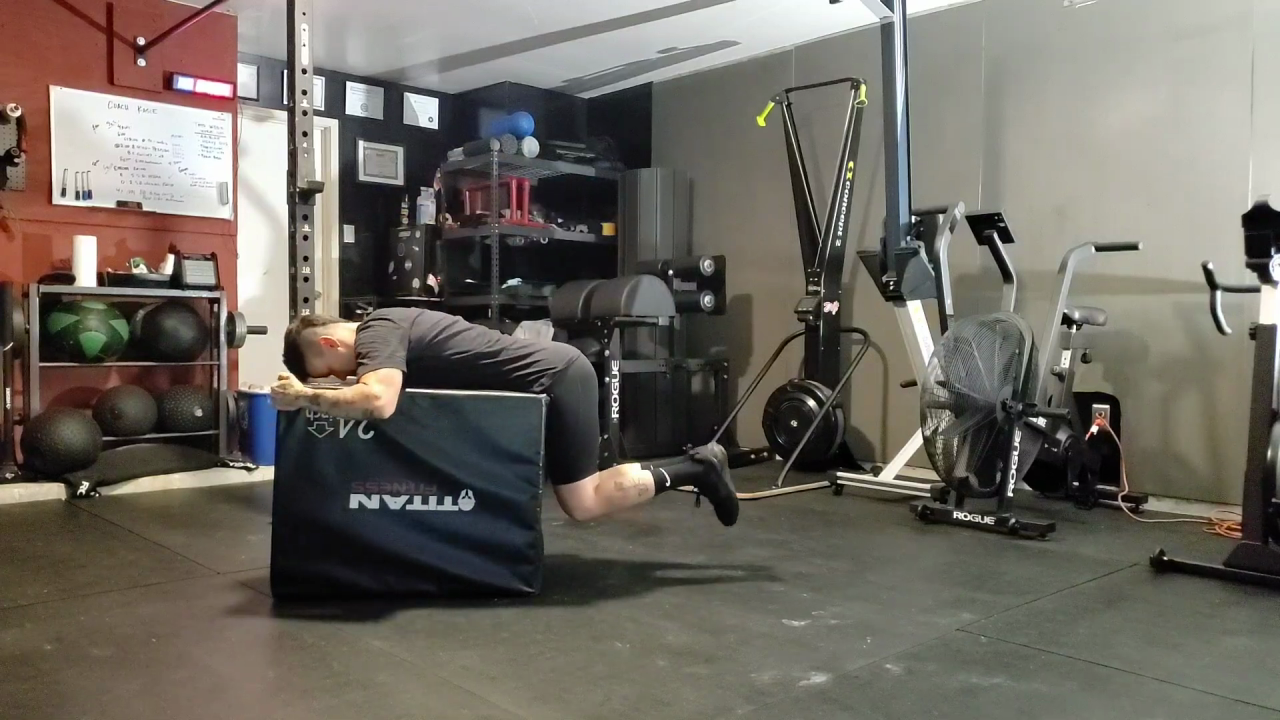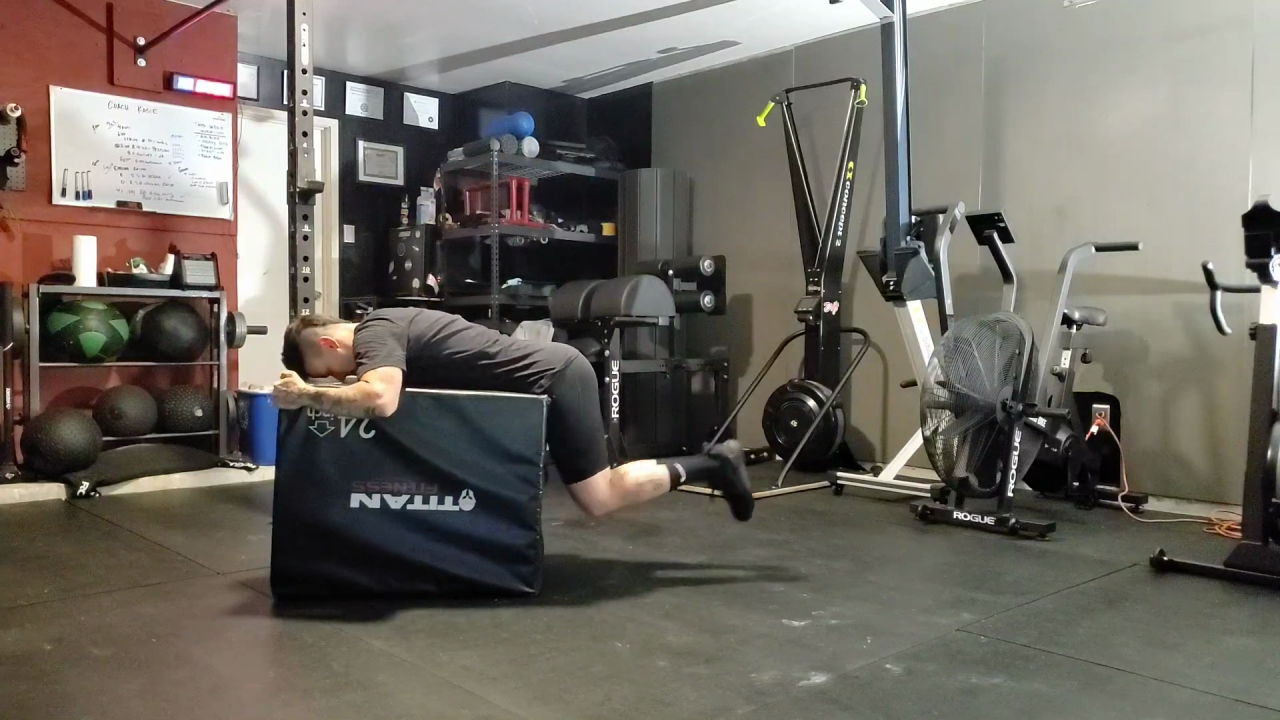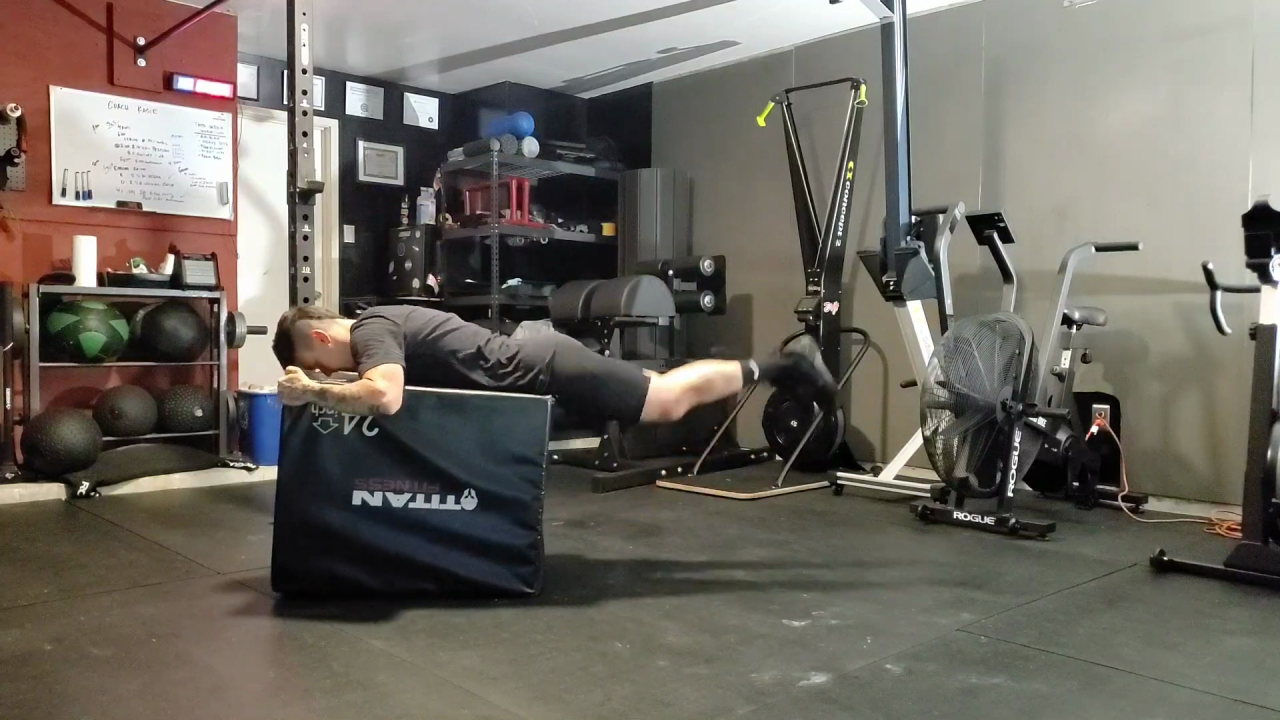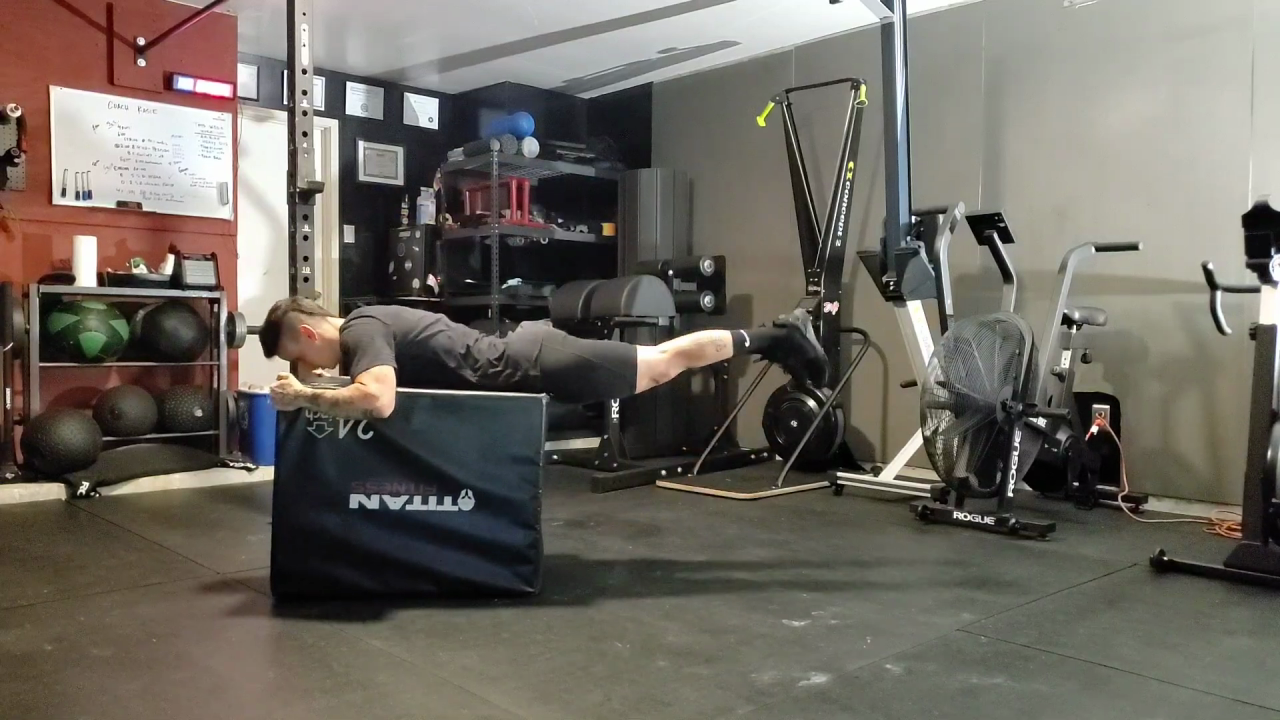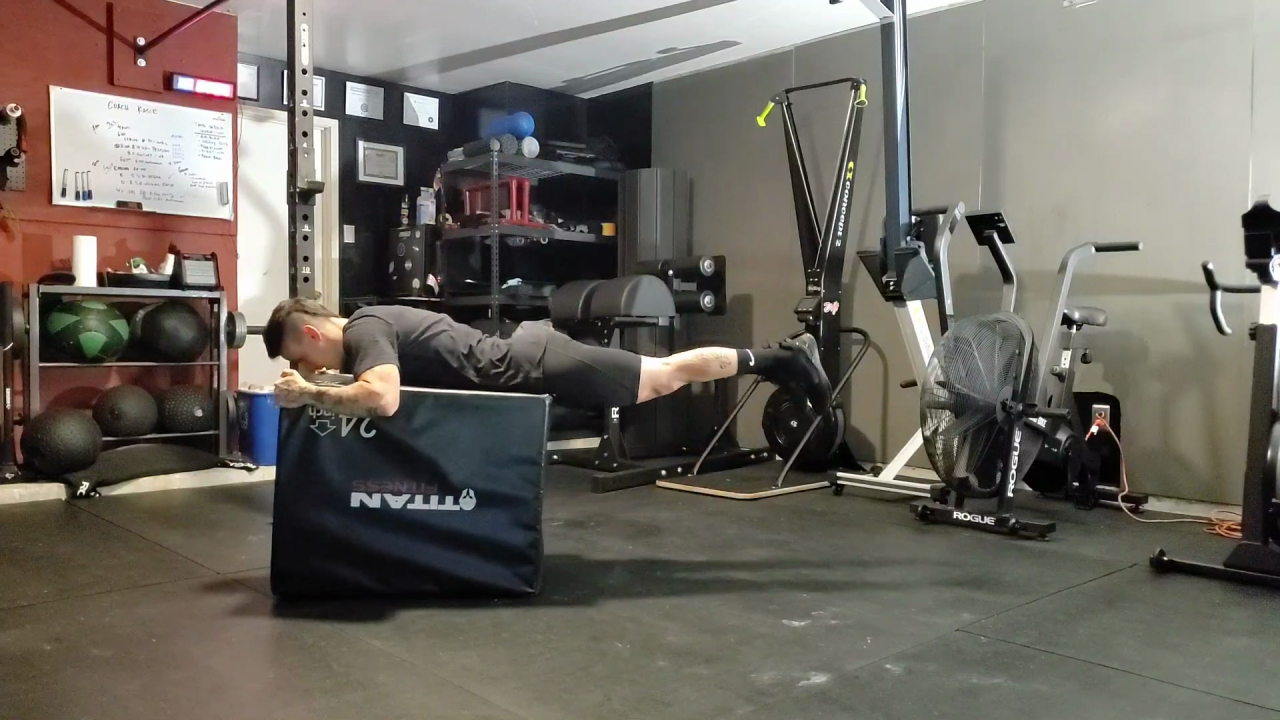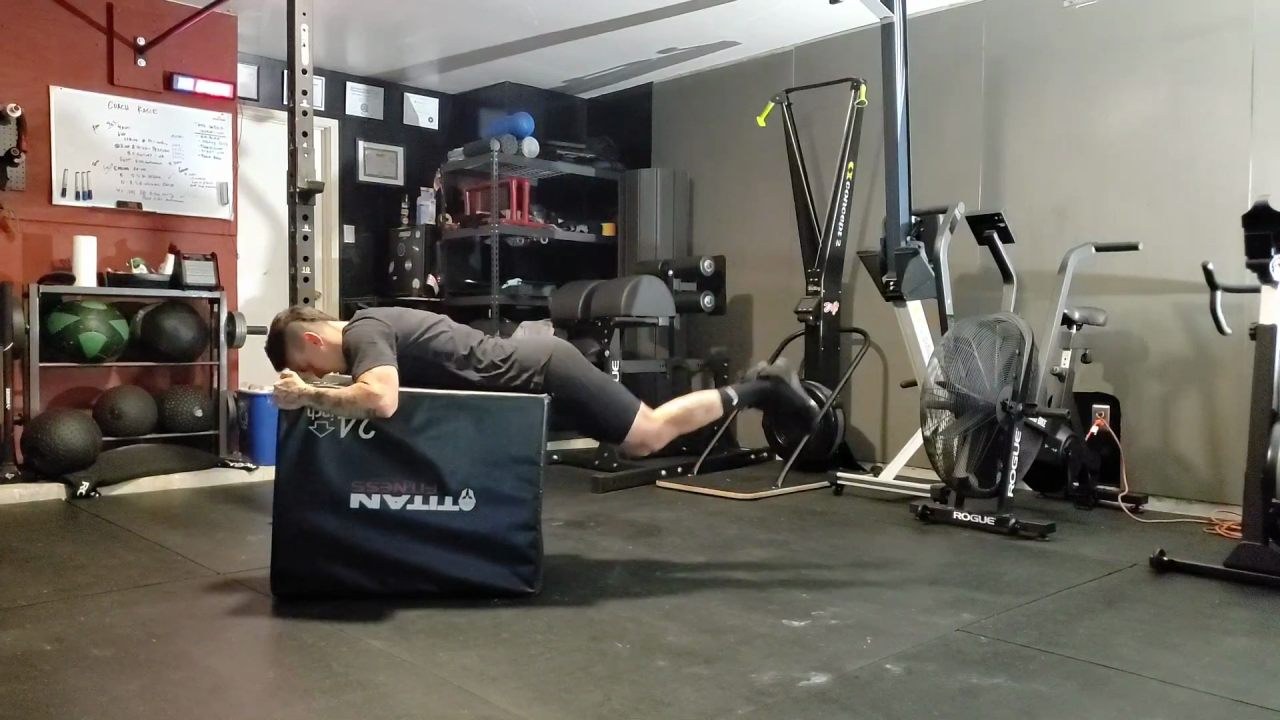
dt=0.4s
person 1, frame 1
left shoulder: (376, 333)
right shoulder: (387, 328)
left elbow: (379, 402)
left wrist: (305, 397)
right wrist: (322, 393)
left hip: (555, 379)
right hip: (553, 373)
left knee: (582, 504)
right knee: (583, 490)
left ankle: (695, 469)
right ankle: (691, 468)
person 1, frame 2
left shoulder: (373, 333)
right shoulder: (385, 328)
left elbow: (380, 400)
right elbow: (390, 387)
left wrist: (307, 395)
right wrist: (319, 392)
left hip: (553, 380)
right hip: (550, 372)
left knee: (598, 498)
right knee: (598, 486)
left ankle: (710, 466)
right ankle: (706, 464)
person 1, frame 3
left shoulder: (371, 330)
right shoulder: (380, 324)
left elbow: (386, 399)
right elbow: (383, 386)
left wrist: (312, 393)
right wrist: (332, 387)
left hip: (542, 372)
right hip: (537, 364)
left knee: (669, 402)
right knee: (664, 397)
left ankle: (778, 369)
right ankle: (777, 367)
person 1, frame 4
left shoulder: (361, 331)
right shoulder: (367, 327)
left elbow: (378, 401)
right elbow: (373, 387)
left wrist: (304, 398)
right wrist: (315, 388)
left hip: (535, 366)
right hip: (525, 356)
left knee: (663, 364)
right knee: (661, 363)
left ankle: (773, 337)
right ankle: (777, 338)
person 1, frame 5
left shoulder: (364, 330)
right shoulder: (370, 328)
left elbow: (383, 399)
right elbow: (383, 387)
left wrist: (307, 394)
right wrist: (317, 387)
left hip: (536, 368)
right hip: (526, 358)
left knee: (666, 377)
right knee: (664, 375)
left ankle: (778, 359)
right ankle: (779, 360)
person 1, frame 6
left shoulder: (363, 333)
right shoulder: (371, 328)
left elbow: (382, 400)
right elbow: (382, 390)
left wrist: (307, 394)
right wrist: (318, 391)
left hip: (535, 372)
right hip: (528, 362)
left knee: (651, 435)
right knee: (646, 434)
left ankle: (760, 389)
right ankle: (759, 385)
